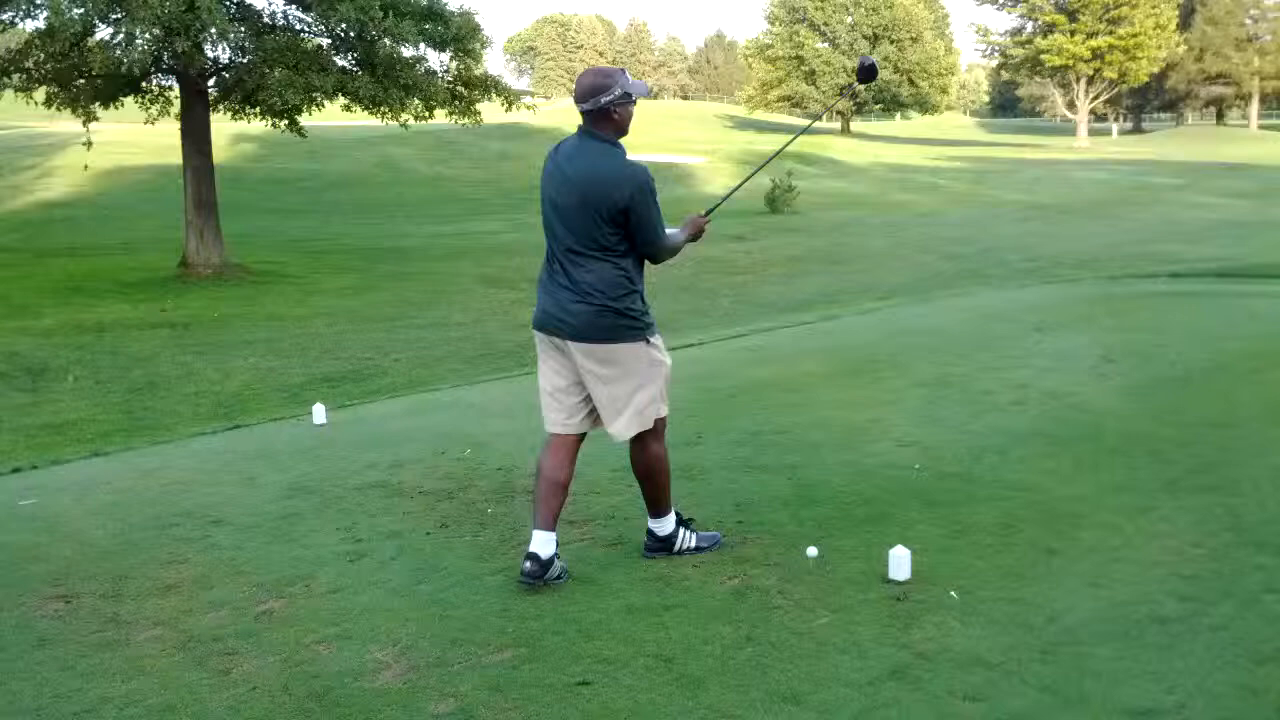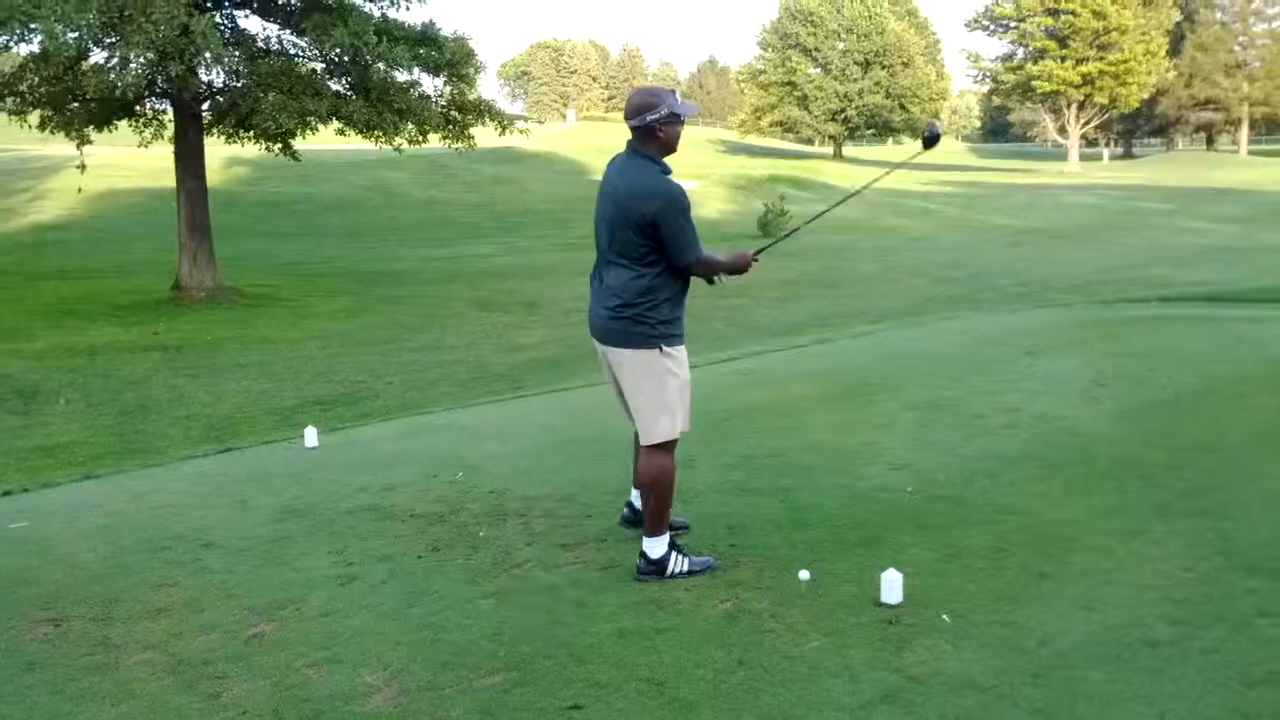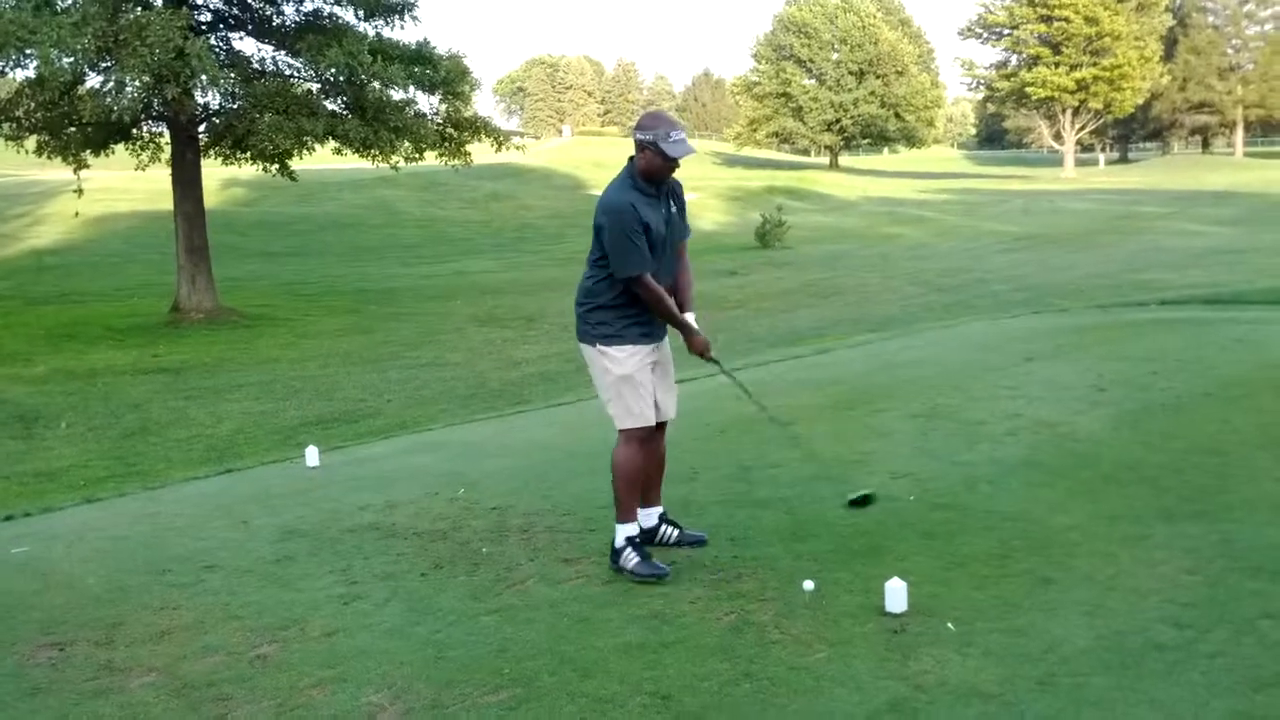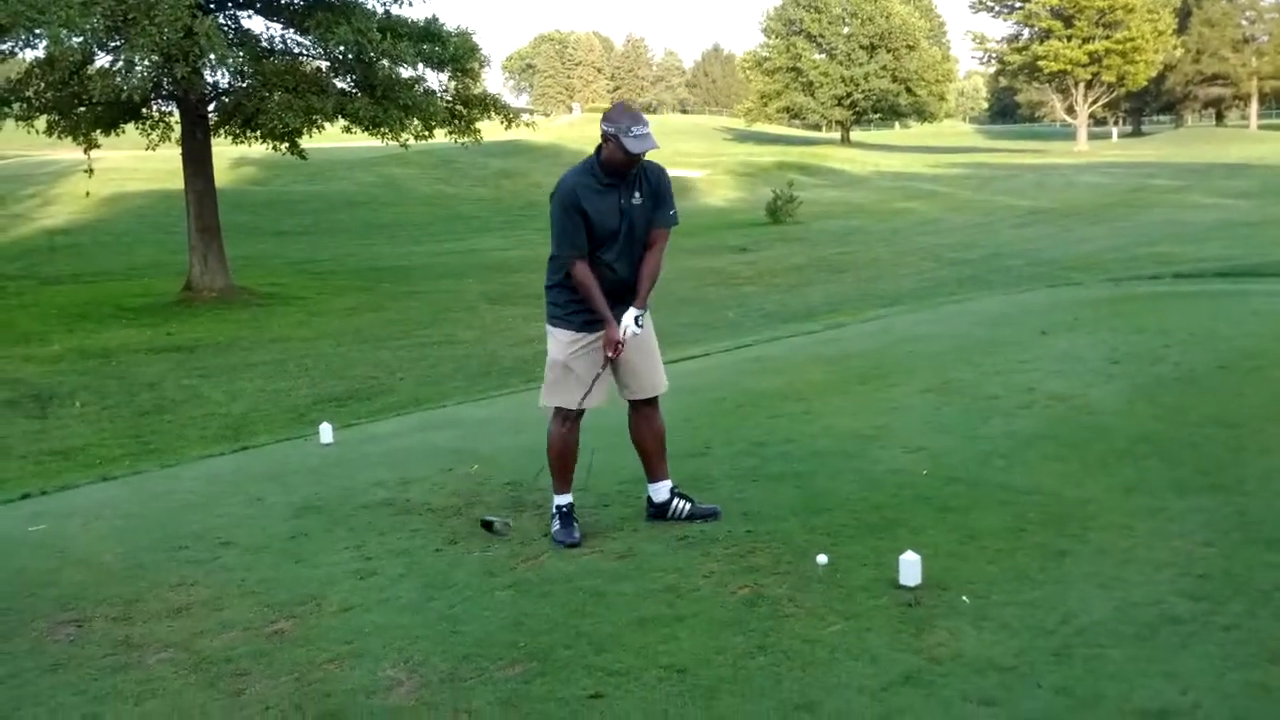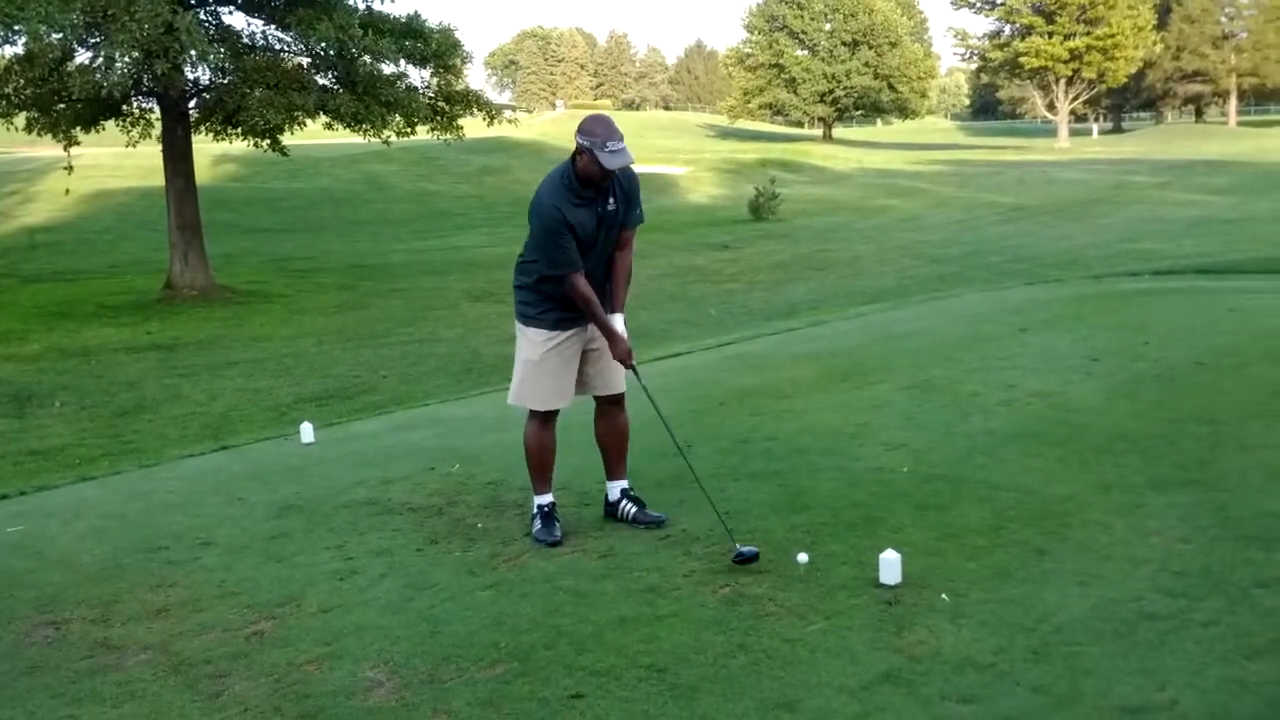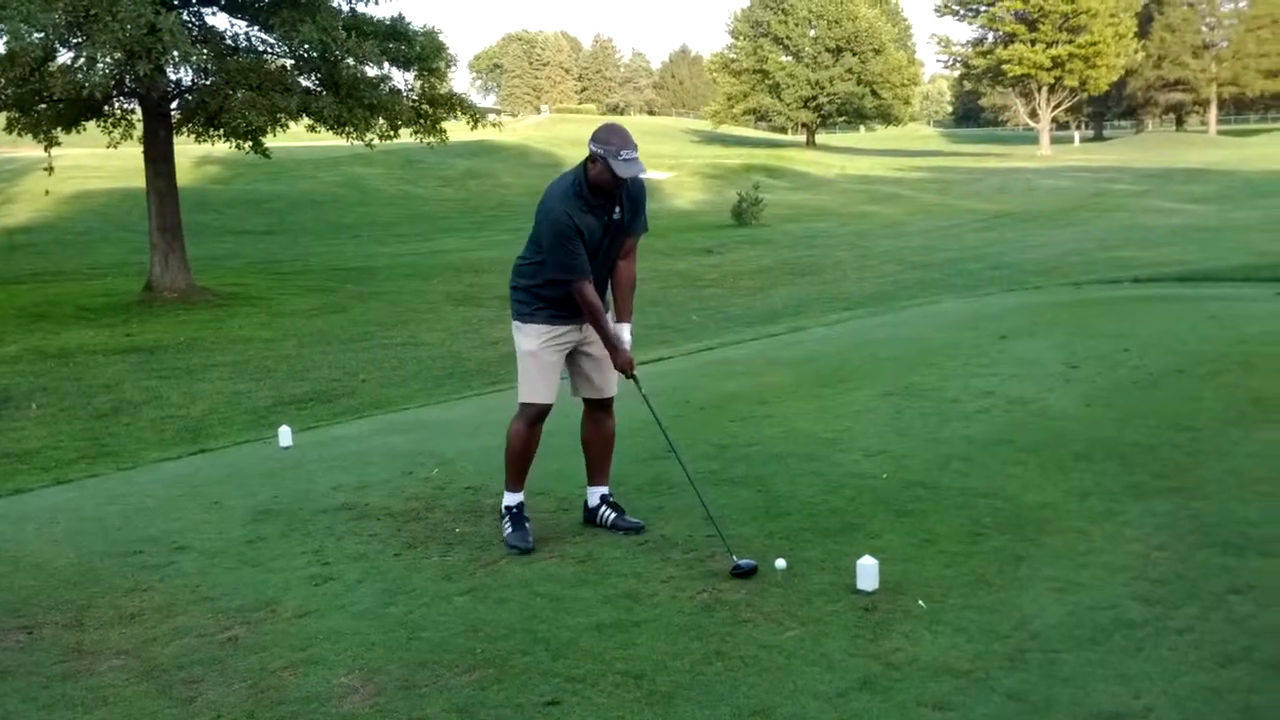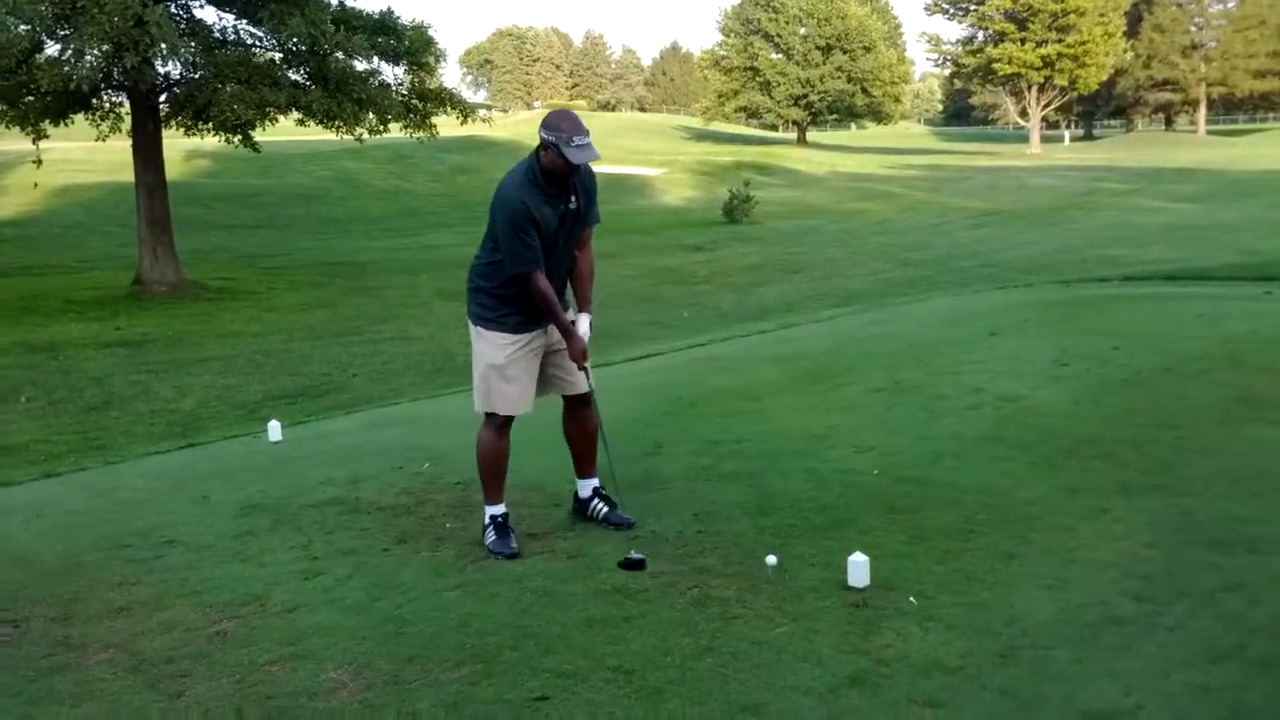
dt=0.5s
person 1, frame 1
left shoulder: (557, 157)
right shoulder: (630, 177)
right elbow: (656, 251)
left wrist: (667, 233)
right wrist: (687, 233)
left hip: (555, 319)
right hip: (614, 325)
left knee: (562, 434)
right knee: (648, 428)
left ankle: (540, 550)
right ankle: (664, 530)
person 1, frame 2
left shoulder: (617, 168)
right shoulder: (663, 192)
right elbow: (691, 263)
left wrist: (712, 262)
right wrist: (730, 263)
left hip: (610, 321)
right hip: (645, 330)
left knee: (649, 425)
right knee: (660, 438)
left ankle: (641, 505)
right ankle: (656, 552)
person 1, frame 3
left shoulder: (672, 190)
right shoulder: (619, 205)
left elbow: (678, 256)
right elbow: (639, 282)
left wrist: (689, 315)
right wrist: (686, 328)
left hip: (655, 328)
right hip: (613, 331)
left knee: (656, 425)
right knee: (634, 429)
left ankle: (650, 520)
right ankle: (623, 539)
person 1, frame 4
left shoulder: (655, 178)
right shoulder: (571, 189)
left elbow: (655, 246)
right elbow: (576, 265)
left wrist: (635, 310)
right wrist: (607, 323)
left hip: (630, 310)
right hip: (577, 315)
left knee: (646, 400)
right knee: (568, 410)
left ankle: (661, 495)
right ankle: (561, 506)
person 1, frame 5
left shoulder: (624, 181)
right shoulder: (550, 201)
left elbow: (622, 249)
right elbow: (572, 280)
left wrist: (618, 316)
right wrist: (611, 336)
left hip: (599, 305)
right hip: (547, 311)
left knee: (612, 399)
right knee: (543, 409)
left ankle: (618, 495)
right ankle: (543, 505)
person 1, frame 6
left shoulder: (632, 190)
right shoulder: (560, 206)
left elbow: (625, 258)
right elbow: (580, 285)
left wrist: (624, 325)
right wrist: (613, 347)
left hip: (592, 310)
right hip: (542, 309)
left knee: (601, 403)
right knee: (535, 408)
left ankle: (597, 501)
right ankle: (513, 504)
person 1, frame 7
left shoulder: (583, 179)
right shoulder: (515, 197)
left elbow: (581, 248)
right elbow: (532, 277)
left wrist: (584, 315)
right wrist: (568, 335)
left hip: (554, 309)
right hip: (503, 314)
left knee: (580, 396)
right knee: (500, 415)
left ankle: (588, 494)
right ankle: (495, 517)
